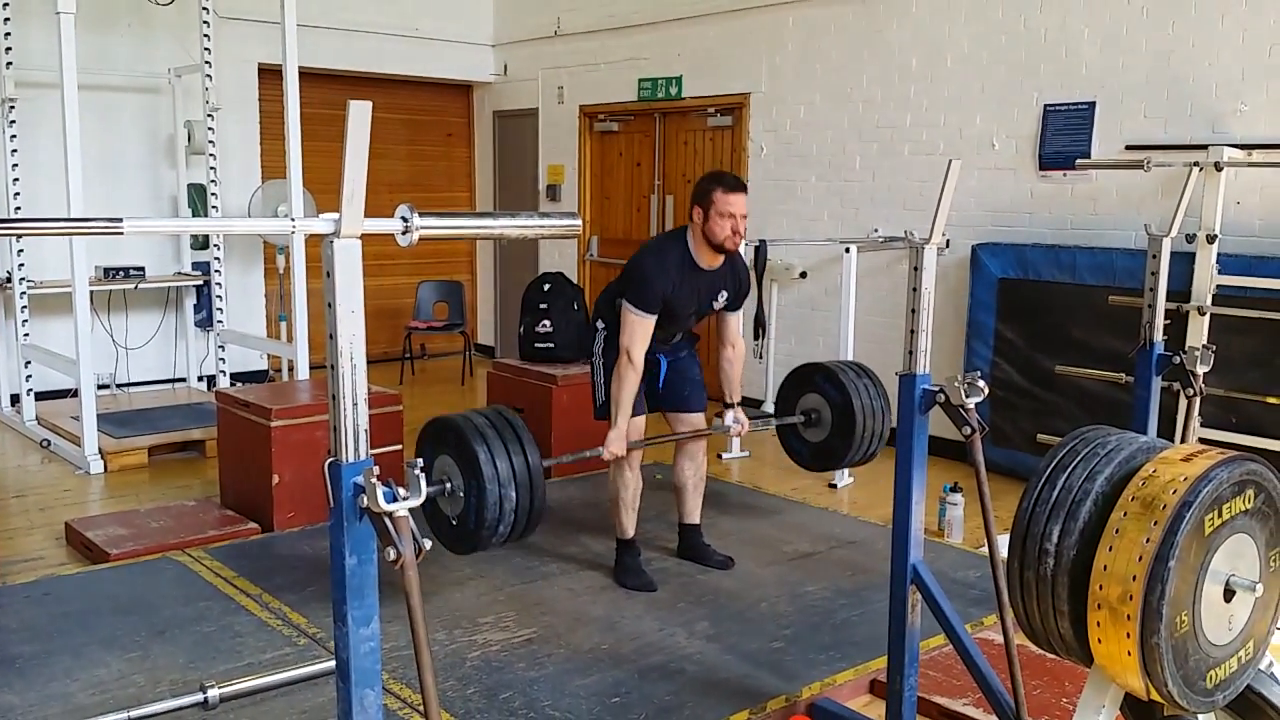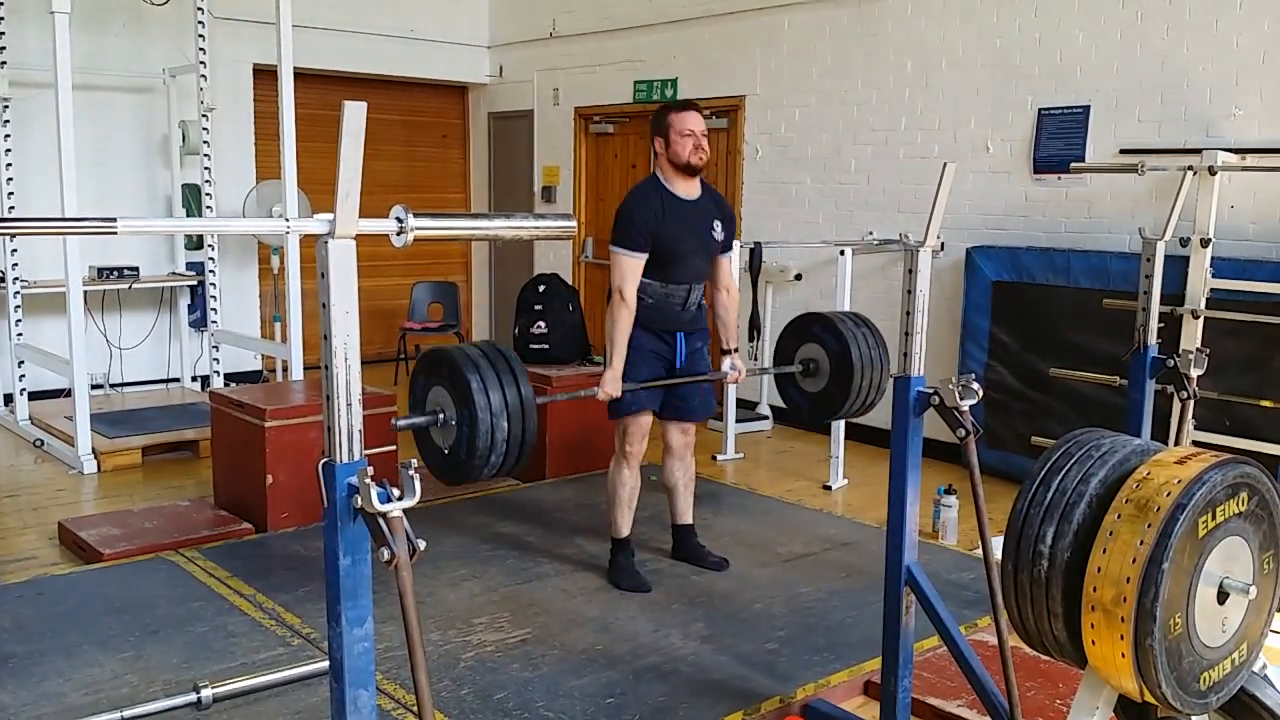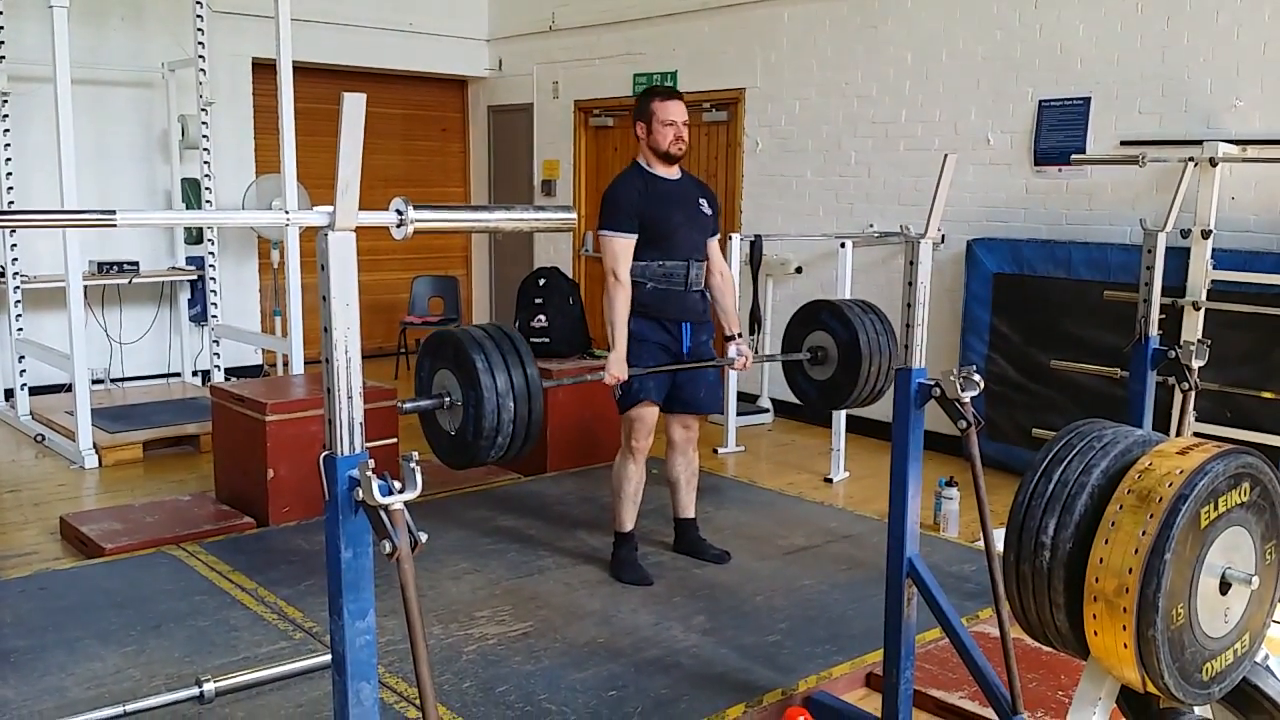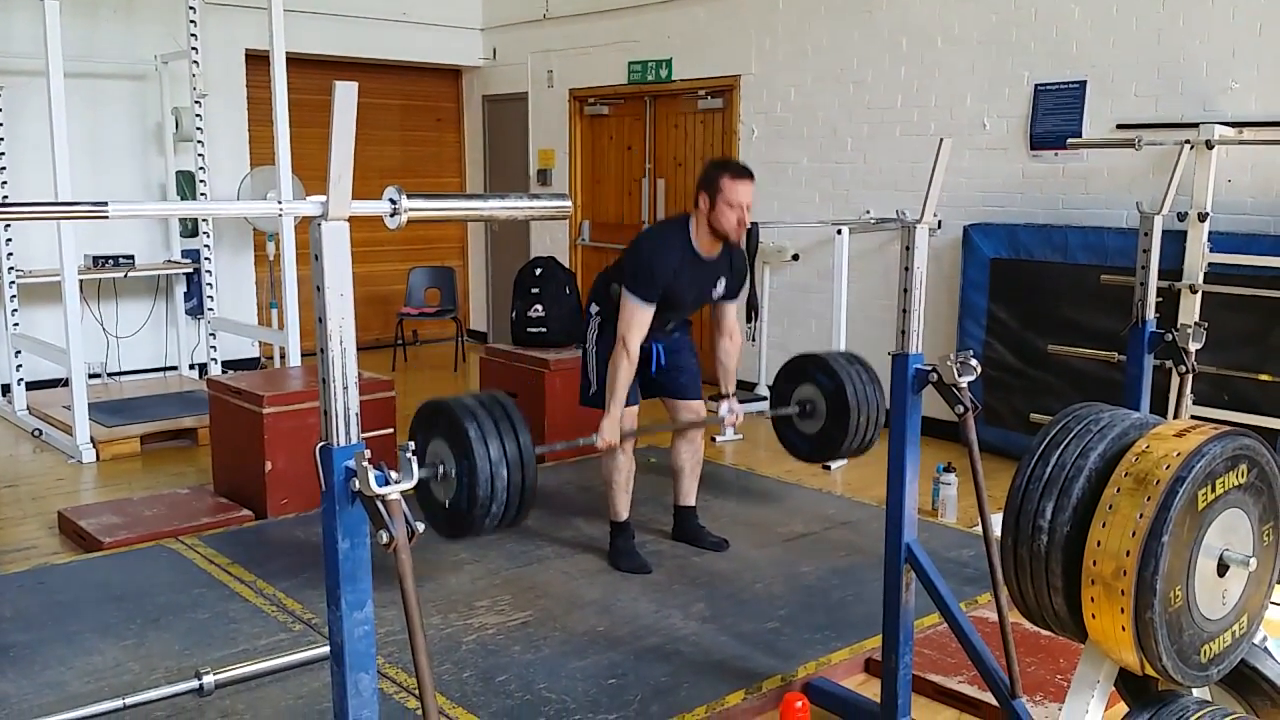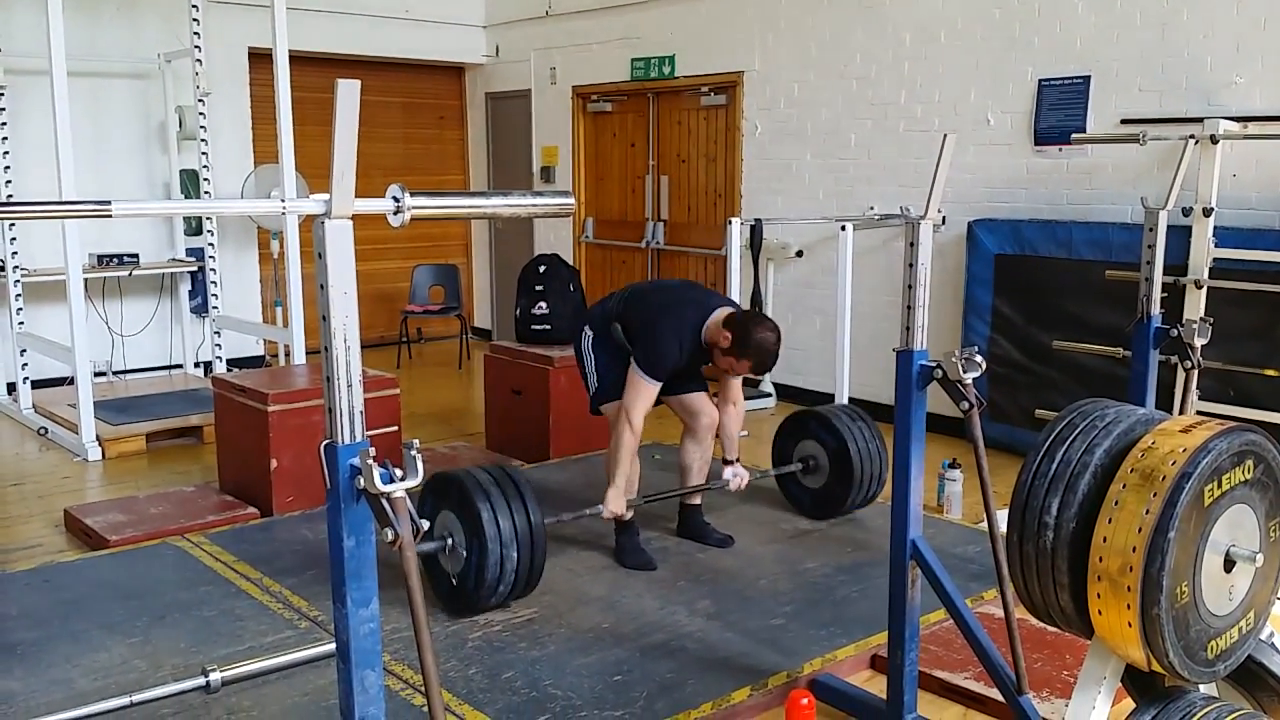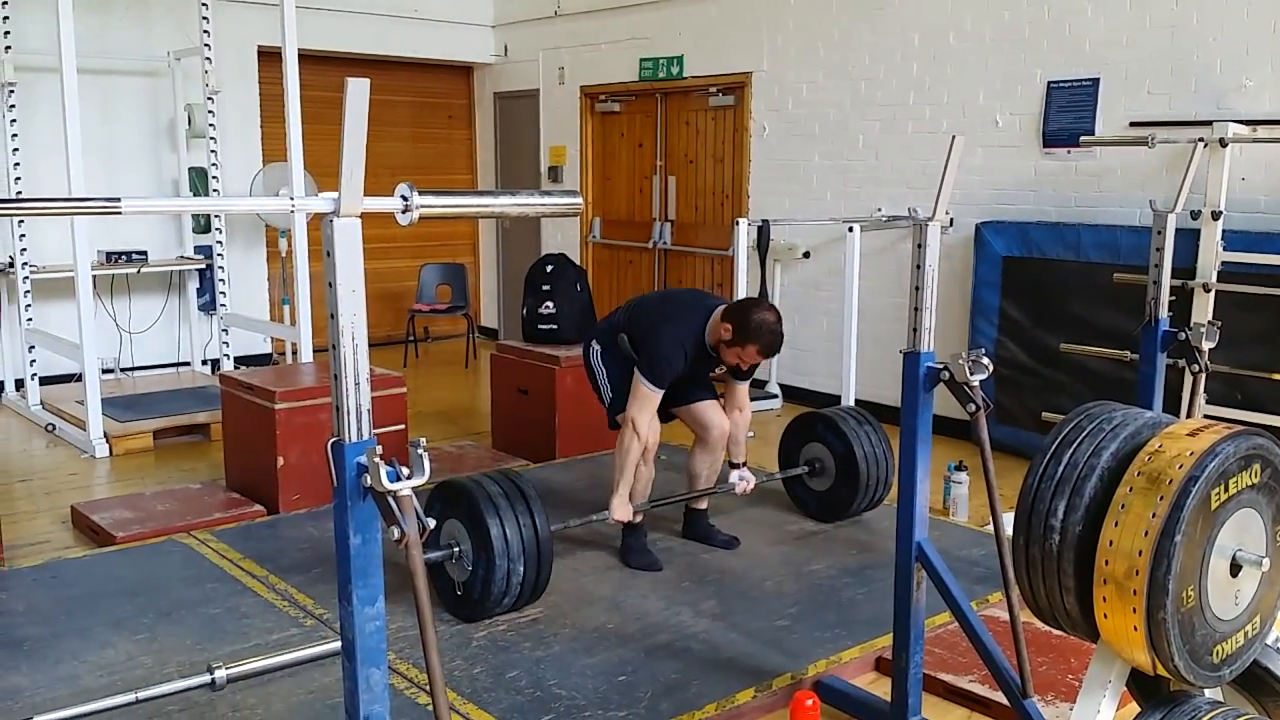
dt=0.4s
person 1, frame 1
left shoulder: (735, 272)
right shoulder: (657, 264)
left elbow: (731, 343)
right elbow: (632, 353)
left wrist: (733, 405)
right wrist: (617, 429)
left hip: (675, 344)
right hip: (621, 336)
left knee: (694, 437)
right knee: (631, 445)
left ankle: (690, 537)
right ankle: (627, 553)
person 1, frame 2
left shoulder: (718, 208)
right shoulder: (642, 205)
left elbow: (725, 286)
right elbow: (623, 292)
left wrist: (730, 351)
right wrist: (614, 368)
left hip: (690, 335)
right hip: (641, 334)
left knee: (682, 441)
right knee: (633, 445)
left ankle: (685, 538)
right ankle: (621, 553)
person 1, frame 3
left shoulder: (700, 193)
right shoulder: (627, 191)
left elbow: (717, 270)
right elbow: (617, 274)
left wrist: (734, 334)
right wrist: (618, 351)
left hip: (695, 330)
right hip: (645, 330)
left knee: (685, 436)
right knee: (639, 439)
left ankle: (686, 531)
right ankle: (624, 547)
person 1, frame 4
left shoulder: (733, 261)
right shoulder: (658, 251)
left elbow: (728, 333)
right elbow: (628, 342)
left wrist: (729, 395)
right wrist: (611, 417)
left hip: (669, 328)
right hip: (613, 323)
left knee: (693, 422)
right knee: (624, 432)
left ankle: (686, 520)
right ankle: (620, 535)
person 1, frame 5
left shoulder: (737, 328)
right shoulder: (671, 335)
left elbow: (731, 401)
right elbow: (632, 414)
left wrist: (731, 462)
right wrist: (616, 490)
left hip: (647, 341)
right hip: (605, 337)
left knee: (705, 417)
right knee: (630, 430)
left ankle: (690, 516)
right ankle: (626, 531)
person 1, frame 6
left shoulder: (744, 340)
right shoulder: (673, 341)
left elbow: (738, 407)
right elbow: (637, 422)
left wrist: (738, 466)
right wrist: (620, 497)
right hip: (614, 353)
left knee: (716, 428)
right knee: (648, 437)
left ankle: (696, 519)
right ankle: (633, 533)
